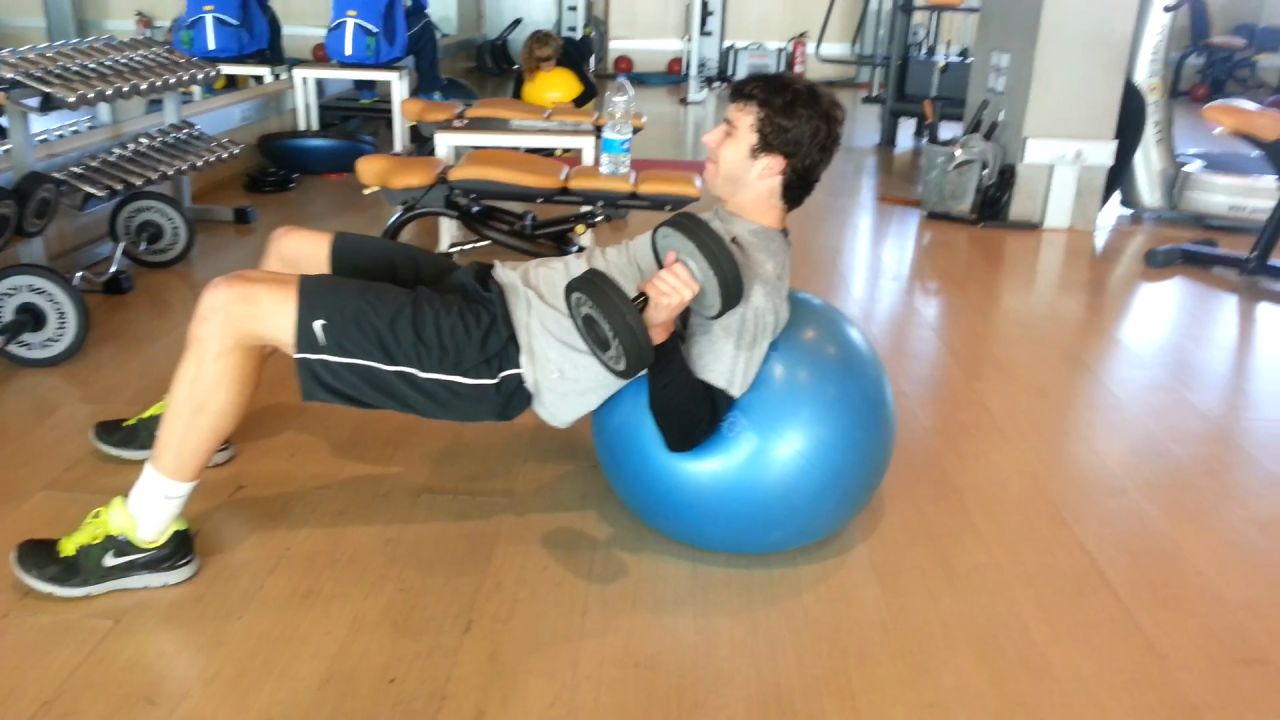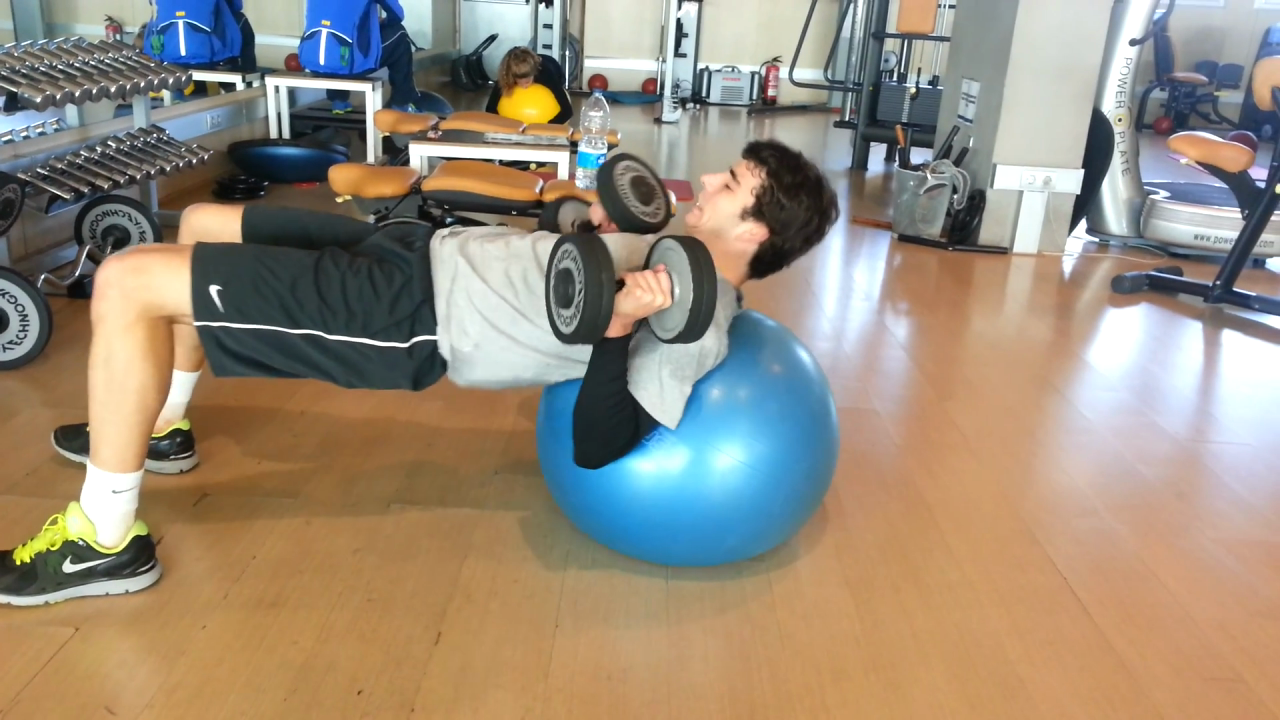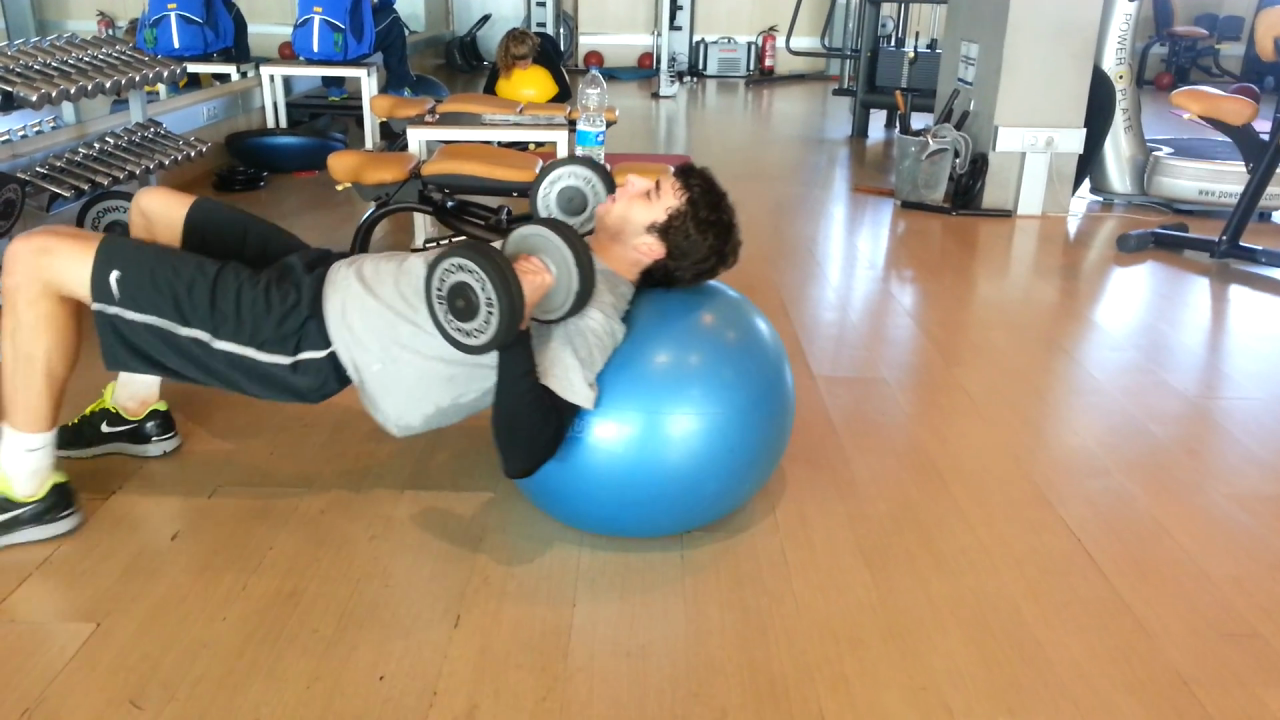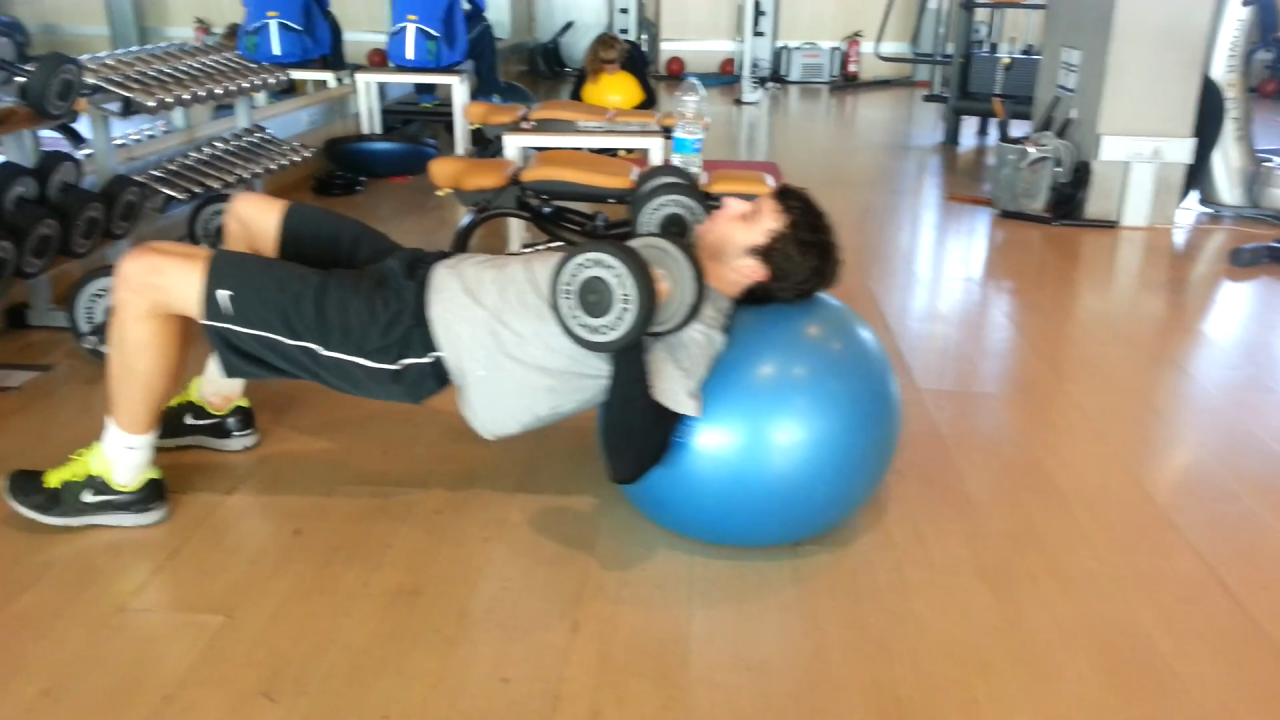
dt=0.7s
person 1, frame 1
left shoulder: (752, 289)
right shoulder: (727, 231)
left elbow: (686, 429)
left wrist: (660, 330)
left hip: (498, 352)
right hip: (495, 291)
left knee: (232, 307)
right knee: (288, 246)
left ankle: (146, 534)
right ankle: (193, 418)
person 1, frame 2
left shoulder: (697, 328)
left elbow: (597, 445)
left wrist: (618, 325)
right wrist: (608, 238)
left hip: (409, 315)
right hip: (419, 261)
left knee: (126, 281)
right knee: (201, 223)
left ankle: (106, 538)
right ankle: (159, 428)
person 1, frame 3
left shoulder: (589, 318)
right shoulder: (583, 266)
left elbow: (523, 452)
left wrist: (515, 319)
left hip: (311, 330)
right hip: (332, 279)
right knee: (153, 206)
right ankle: (133, 412)
person 1, frame 4
left shoulder: (692, 334)
left elbow: (630, 460)
left wrist: (631, 329)
left hip: (409, 333)
right hip: (430, 280)
left knee: (147, 274)
right knee: (249, 212)
left ankle: (121, 477)
right ankle: (218, 407)
